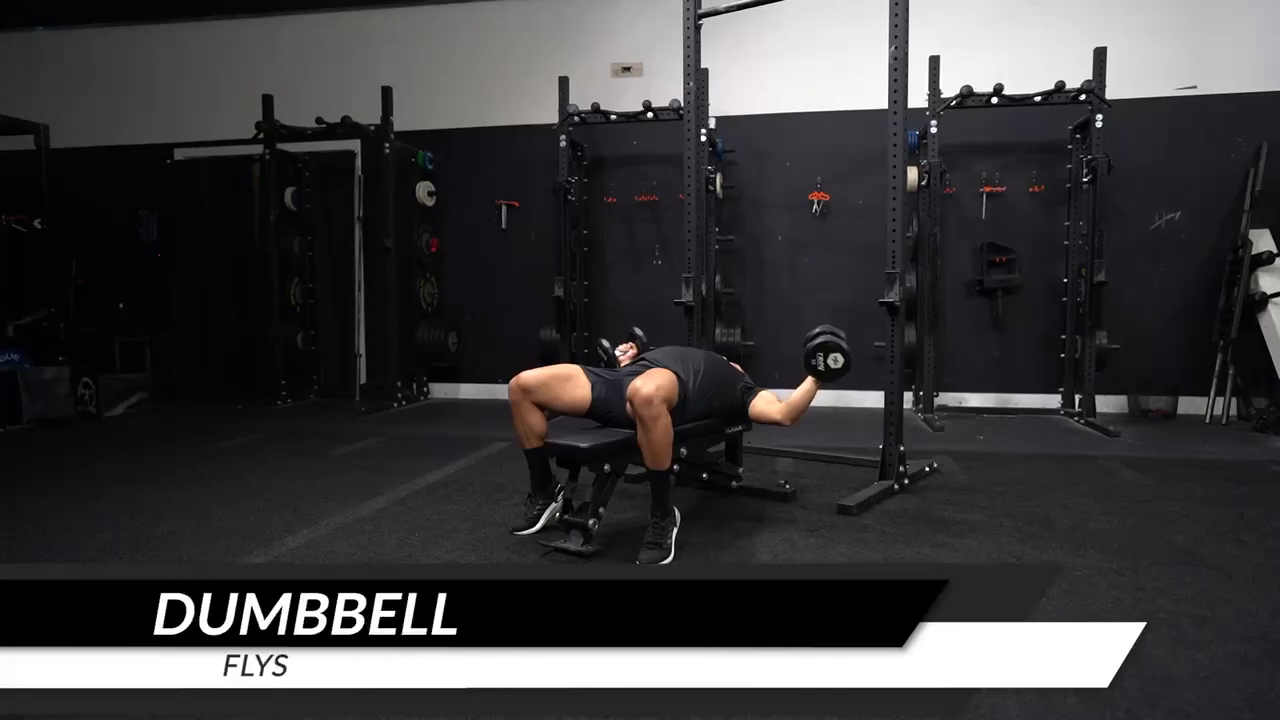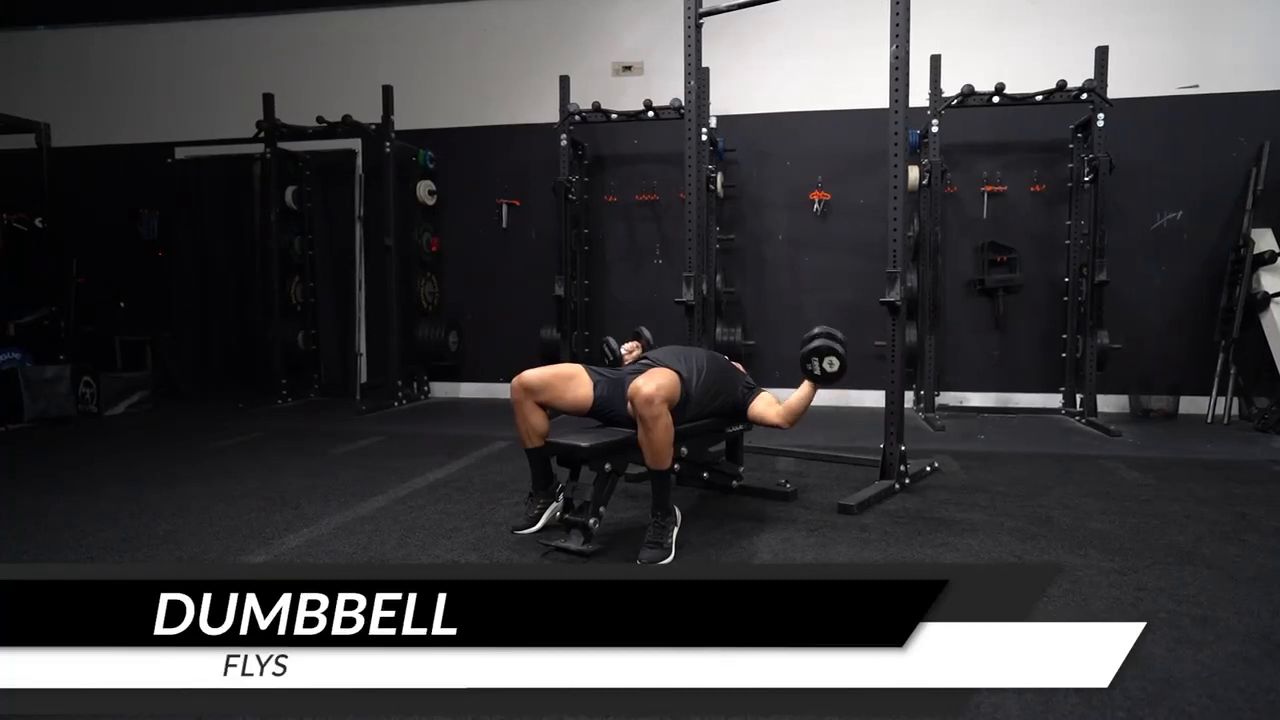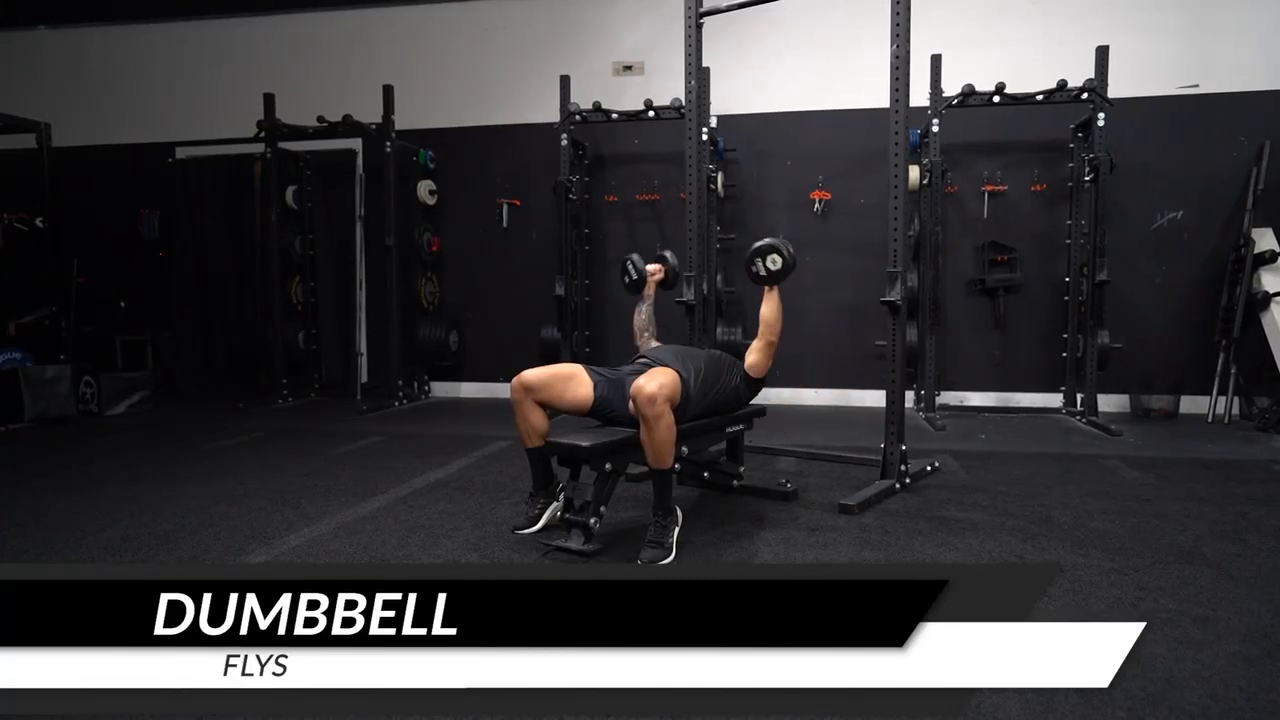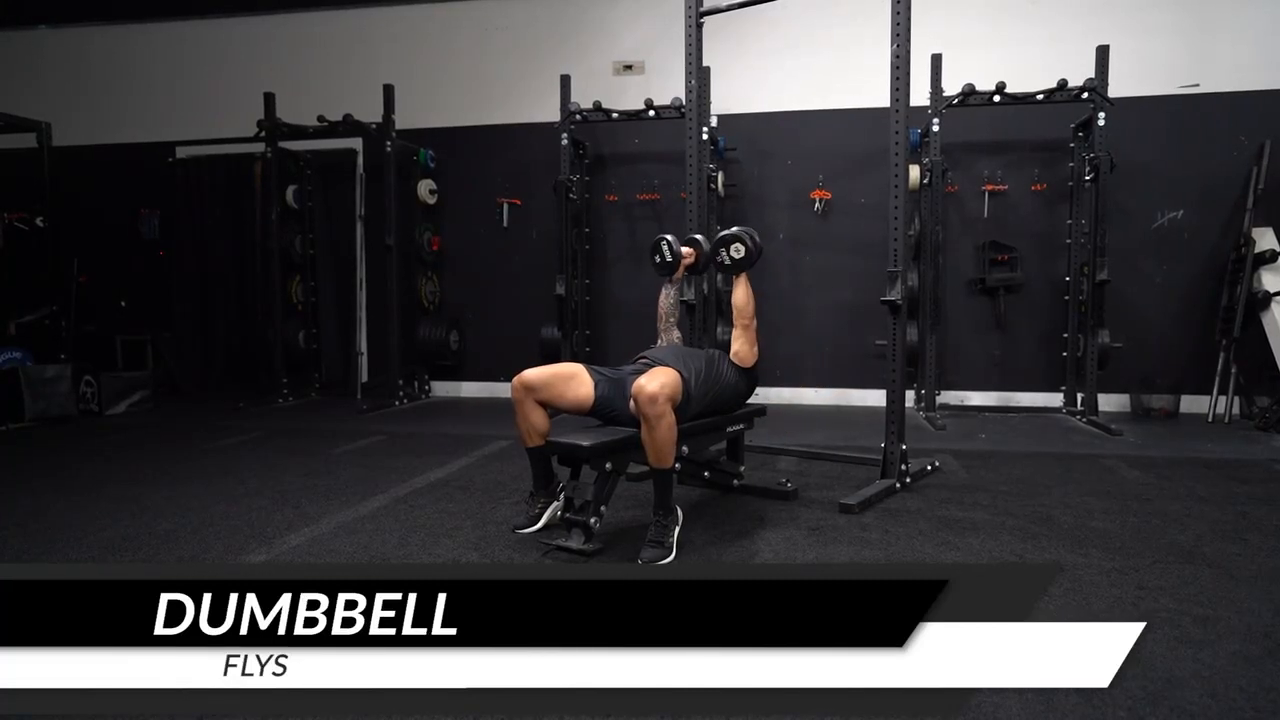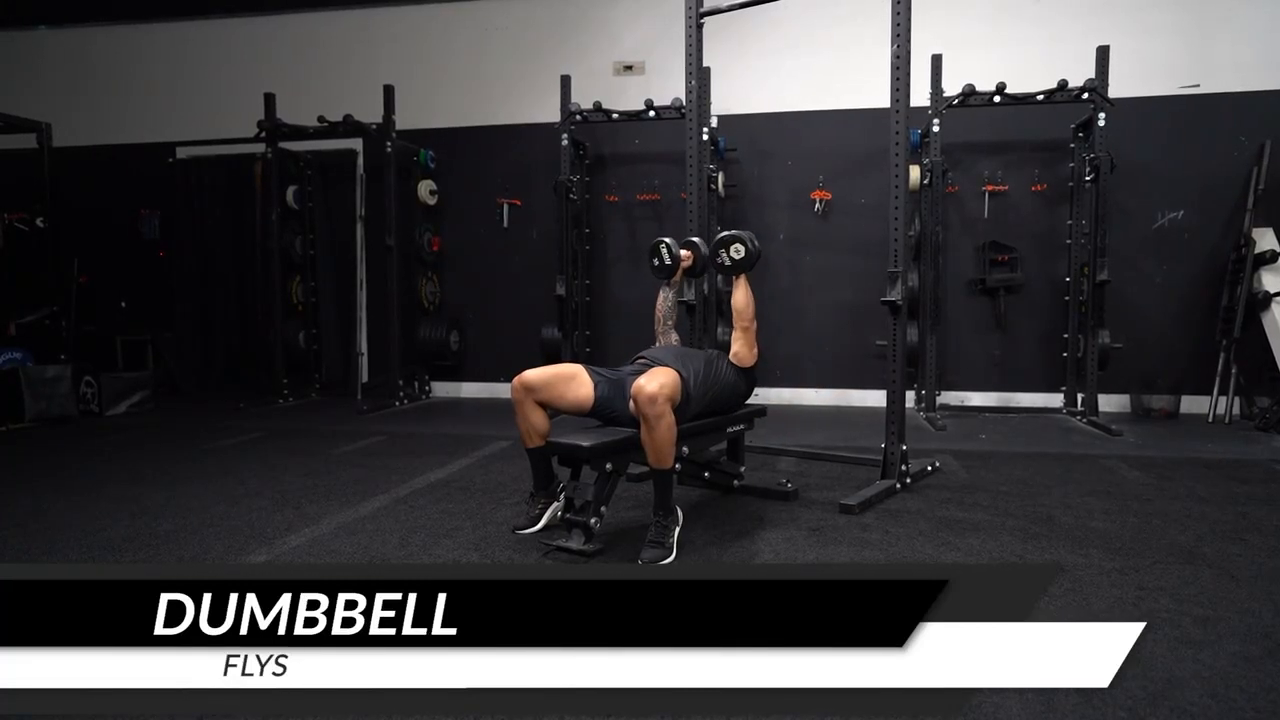
dt=0.5s
person 1, frame 1
left shoulder: (741, 388)
left elbow: (783, 414)
left wrist: (816, 375)
right wrist: (626, 361)
left hip: (651, 392)
right hip: (625, 380)
left knee: (646, 394)
right knee: (522, 386)
left ankle: (663, 517)
right ankle: (544, 494)
person 1, frame 2
left shoulder: (743, 388)
left elbow: (783, 416)
left wrist: (813, 378)
right wrist: (631, 358)
left hip: (653, 395)
left knee: (648, 394)
right knee: (525, 384)
left ankle: (664, 516)
right ankle: (545, 493)
person 1, frame 3
left shoulder: (740, 380)
right shoulder: (698, 362)
left elbow: (768, 339)
right elbow: (645, 339)
left wrist: (771, 286)
right wrist: (649, 287)
left hip: (654, 392)
right hip: (623, 379)
left knee: (648, 393)
right knee: (524, 385)
left ankle: (665, 516)
right ankle: (546, 493)
person 1, frame 4
left shoulder: (738, 378)
right shoulder: (694, 360)
left elbow: (745, 323)
right elbow: (667, 323)
left wrist: (739, 272)
right wrist: (676, 272)
left hip: (656, 391)
right hip: (625, 378)
left knee: (650, 393)
right knee: (525, 385)
left ankle: (666, 516)
right ankle: (547, 492)
person 1, frame 5
left shoulder: (736, 378)
right shoulder: (690, 360)
left elbow: (744, 325)
right elbow: (664, 326)
left wrist: (739, 274)
right wrist: (674, 276)
left hip: (655, 390)
right hip: (624, 379)
left knee: (649, 393)
right knee: (524, 385)
left ankle: (666, 517)
right ankle: (547, 492)
